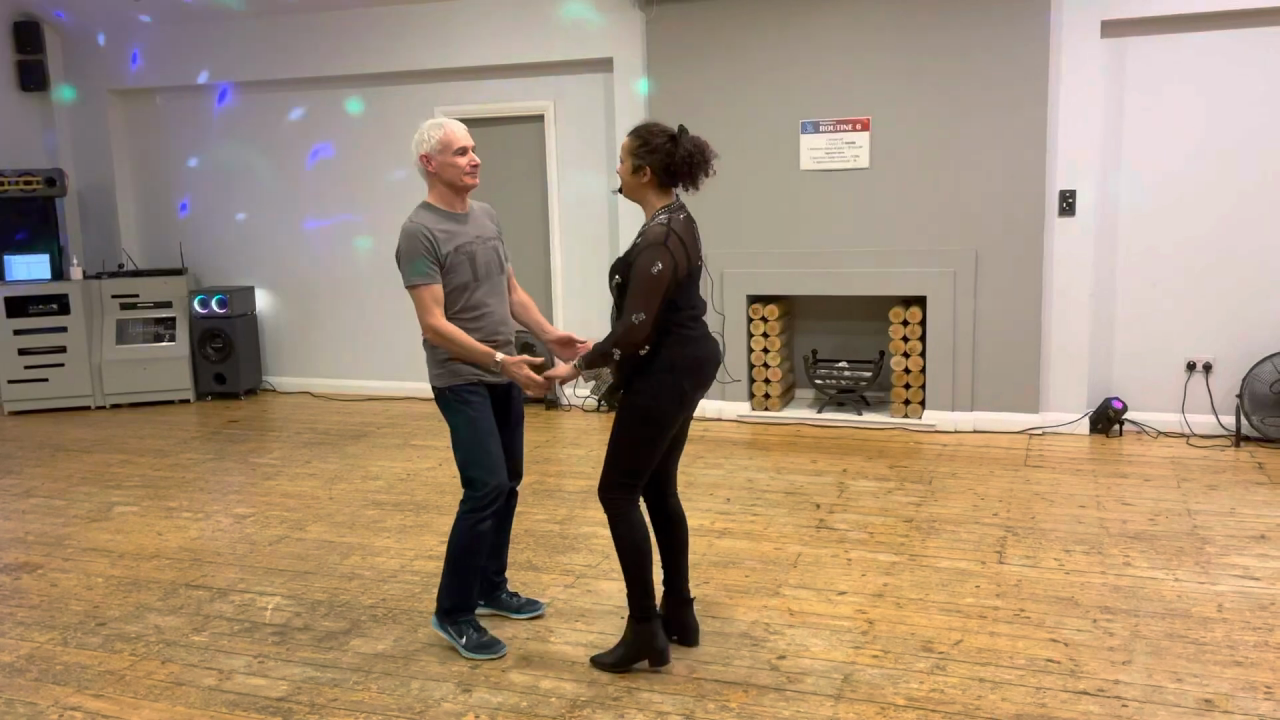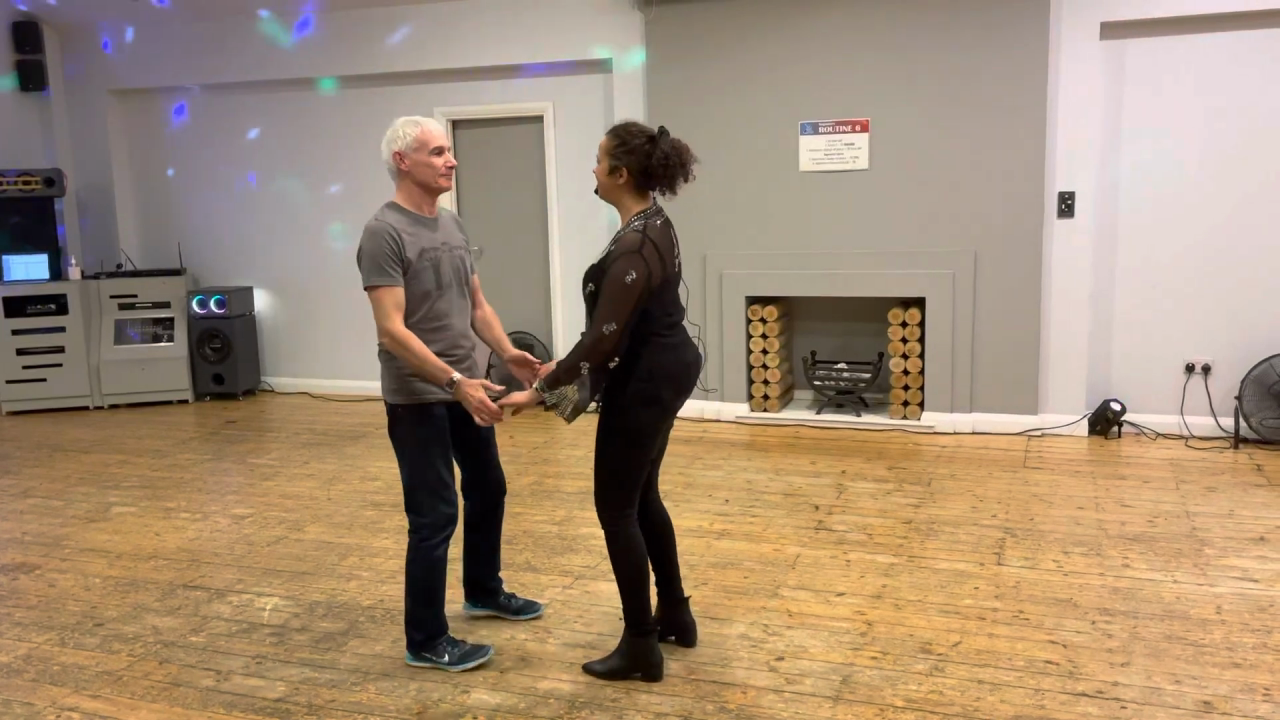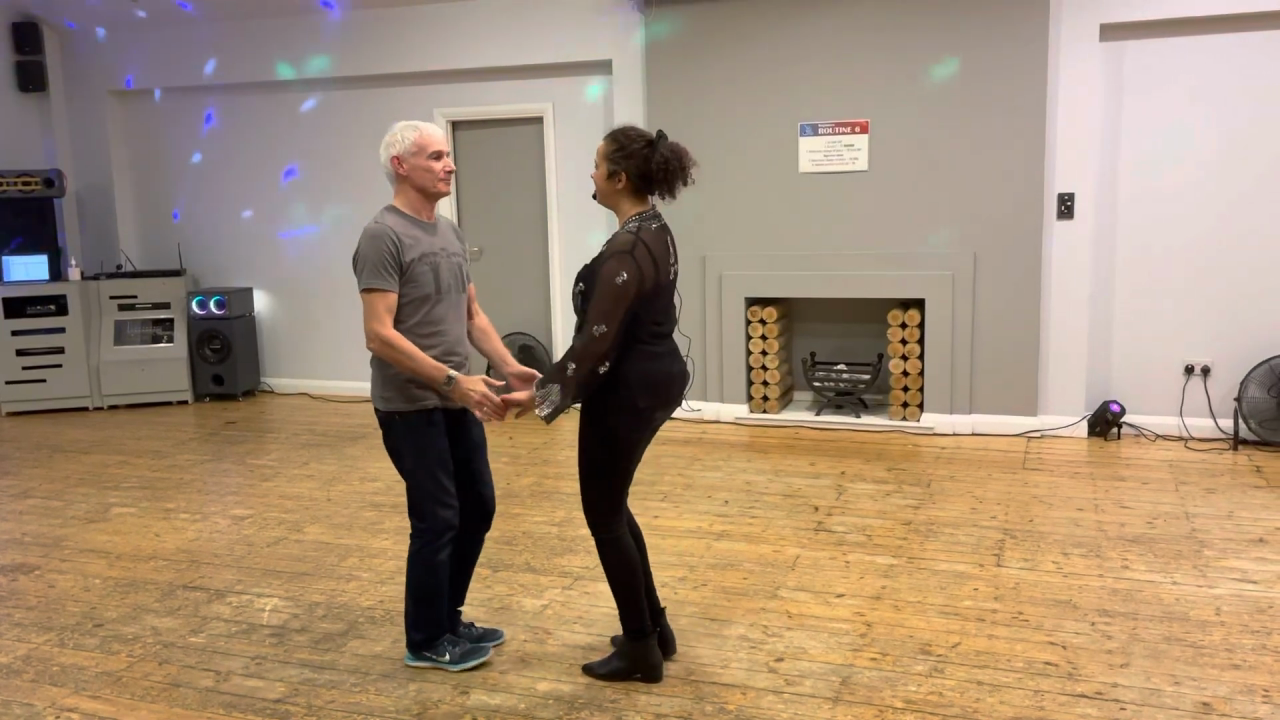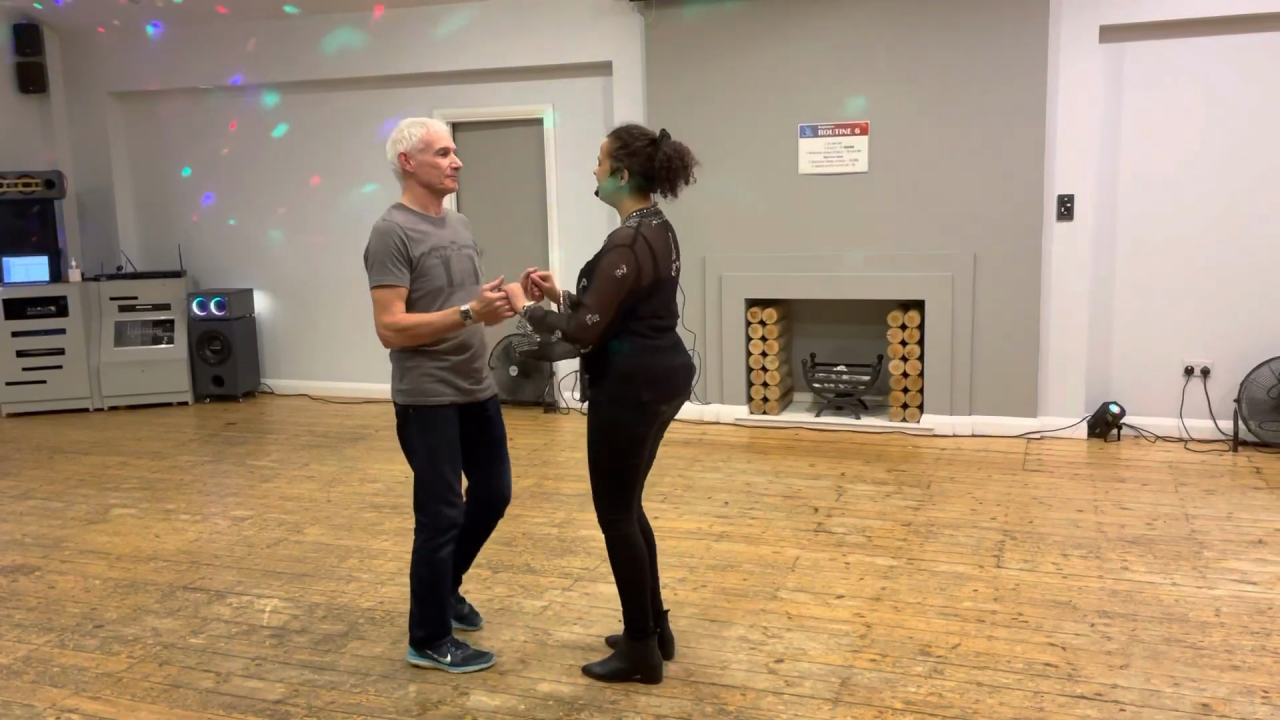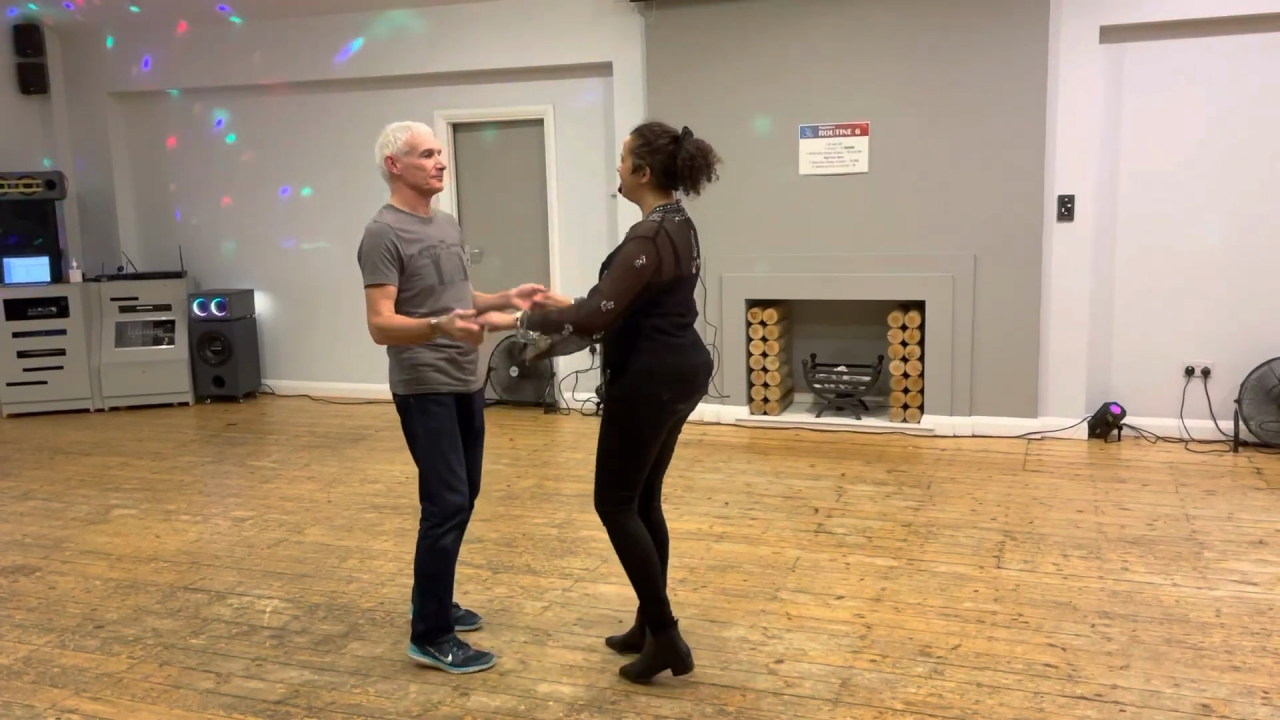
dt=0.5s
person 1, frame 1
left shoulder: (657, 239)
right shoulder: (676, 219)
left elbow: (636, 330)
left wrist: (578, 367)
right wrist: (600, 349)
left hip: (667, 373)
right hip: (686, 363)
left knee: (618, 491)
right knee: (658, 488)
left ankle: (645, 632)
right ankle: (678, 613)
person 1, frame 2
left shoulder: (632, 246)
right shoulder: (653, 224)
left elbow: (604, 339)
left wrist: (539, 392)
right wrist: (564, 367)
left hip: (644, 382)
right hip: (668, 368)
left knee: (616, 508)
right knee: (641, 495)
left ankle: (640, 647)
right ankle: (674, 614)
person 1, frame 3
left shoulder: (625, 247)
right shoulder: (655, 232)
left elbow: (598, 342)
left wrist: (538, 394)
right wrist: (555, 381)
left hip: (630, 390)
right hip: (661, 375)
left knee: (602, 513)
right knee: (610, 503)
left ankle: (640, 648)
right ankle: (652, 625)
person 1, frame 4
left shoulder: (627, 241)
right shoulder: (657, 229)
left elbow: (588, 330)
left wrist: (528, 310)
right wrist: (561, 294)
left hip: (631, 384)
right hip: (662, 374)
left knee: (615, 512)
right knee: (624, 503)
left ankle: (640, 649)
right ankle: (654, 626)
person 1, frame 5
left shoulder: (648, 236)
right shoulder: (678, 225)
left elbow: (599, 316)
left wrist: (520, 318)
right wrist: (567, 303)
left hip: (650, 380)
right hip: (680, 371)
left knee: (615, 504)
right knee: (641, 499)
left ankle: (665, 640)
right ankle: (649, 626)
person 2, frame 1
left shoulder: (486, 216)
right shoulder: (420, 233)
left elbow: (511, 290)
right elbow: (435, 325)
left wrist: (548, 333)
right wrist: (502, 362)
left hip: (504, 374)
right hip: (461, 379)
left knee: (508, 482)
right knee: (487, 487)
left ankle: (489, 589)
right ankle: (454, 614)
person 2, frame 2
left shoulder: (452, 225)
right shoulder: (384, 233)
left elbow: (476, 304)
right elbow: (391, 330)
left wrist: (506, 351)
right wrist: (455, 382)
left hip: (463, 388)
right hip: (417, 396)
left knee: (487, 489)
right knee: (435, 513)
left ankle: (483, 591)
right ankle: (426, 640)
person 2, frame 3
left shoulder: (450, 232)
right shoulder: (383, 236)
left elbow: (472, 315)
right elbow: (379, 335)
left wrist: (507, 366)
right wrist: (455, 381)
left hip: (458, 399)
right hip: (410, 405)
left knee: (476, 508)
right knee: (436, 518)
left ankle: (447, 619)
right ankle: (426, 641)
person 2, frame 4
left shoulder: (460, 225)
right shoulder: (392, 233)
right elbow: (391, 329)
left wrist: (508, 299)
right wrist: (468, 313)
left hip: (478, 389)
right hip: (428, 397)
left knee: (493, 495)
right knee: (441, 515)
left ankle: (443, 586)
right ankle: (429, 640)
person 2, frame 5
left shoulder: (448, 224)
right shoulder: (384, 233)
right elbow: (381, 325)
left wrist: (506, 300)
right wrist: (440, 327)
left hip: (466, 383)
right hip: (425, 388)
left knee: (464, 496)
right knee: (447, 501)
left ankle: (431, 601)
right ankle: (432, 637)
